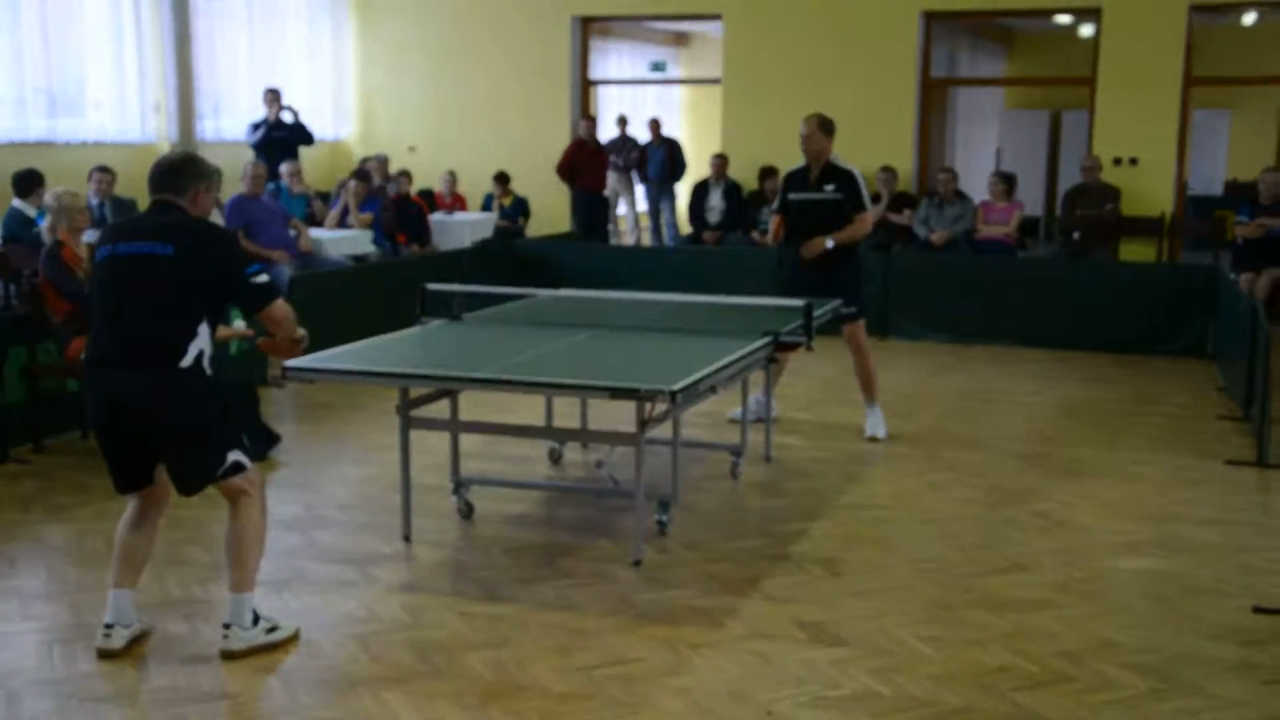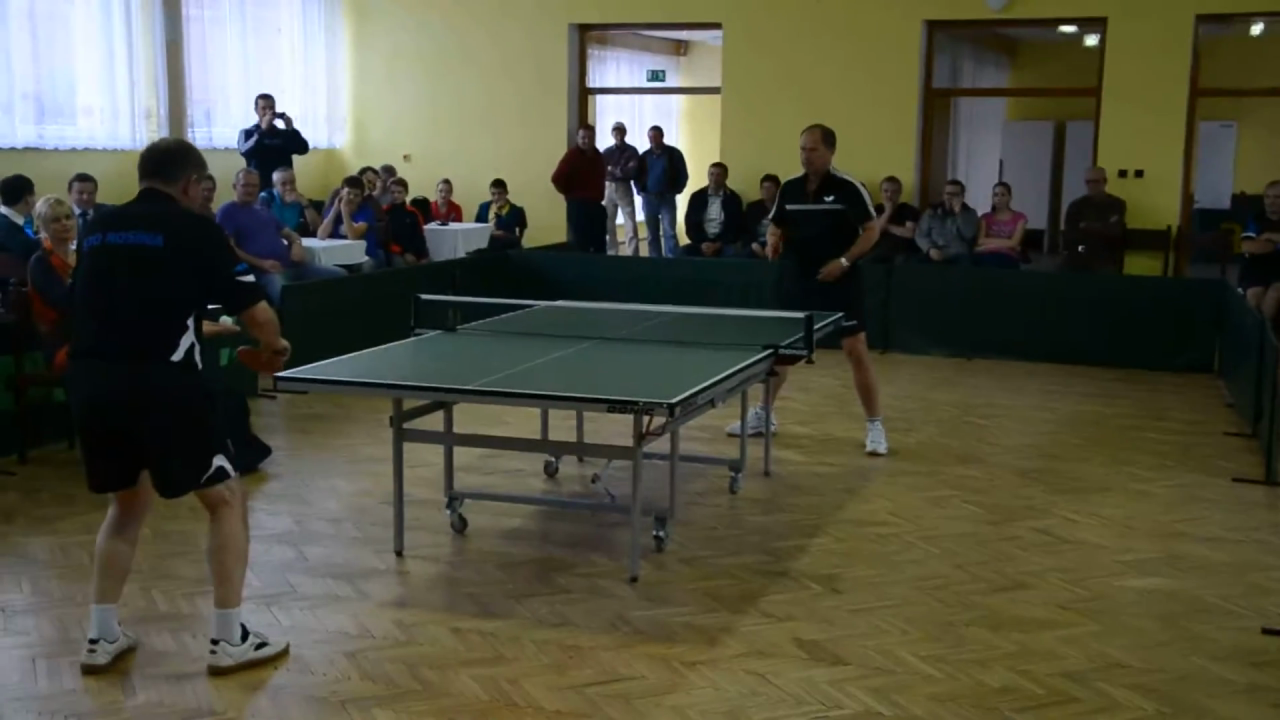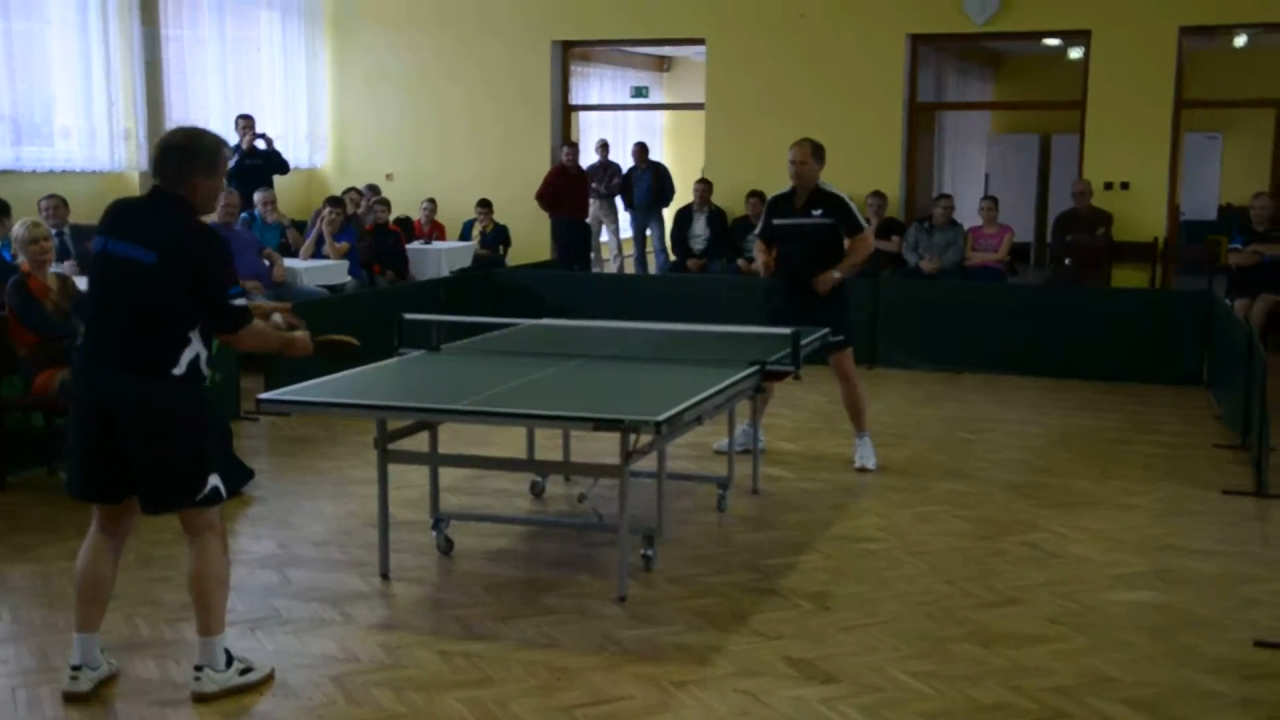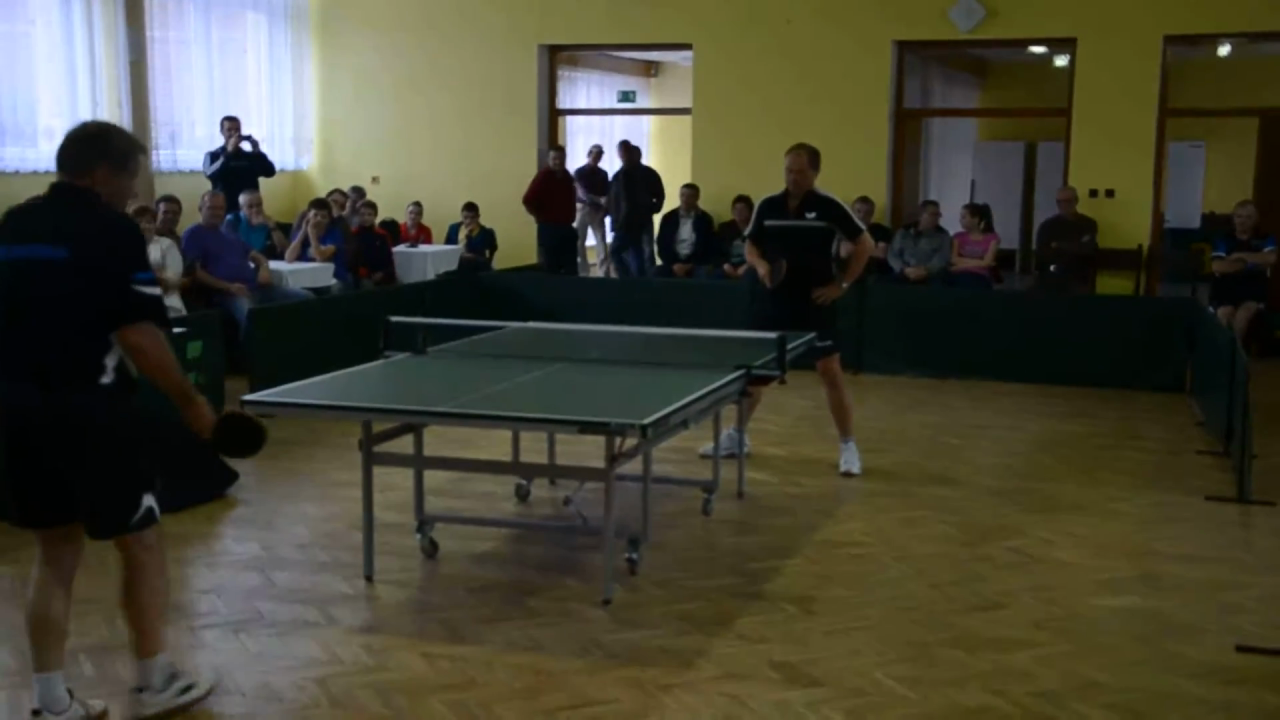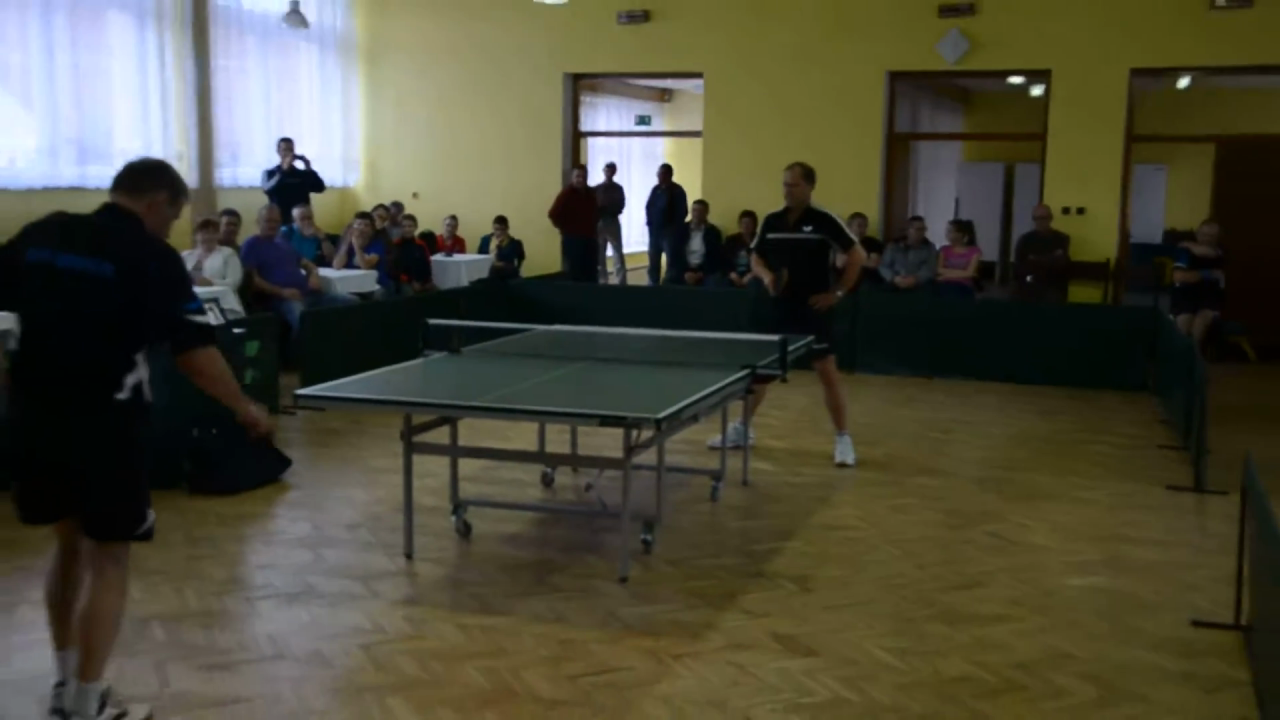
dt=1s
person 1, frame 1
left shoulder: (111, 240)
right shoulder: (206, 238)
right elbow: (277, 315)
right wrist: (289, 339)
left hip: (104, 388)
right hip: (170, 388)
left knee: (148, 495)
right knee: (247, 489)
left ankle: (117, 623)
right ankle: (241, 625)
person 1, frame 2
left shoulder: (97, 229)
right shoulder: (195, 229)
right elbow: (257, 314)
right wrist: (274, 345)
left hip: (90, 382)
right hip: (159, 383)
left knee: (127, 503)
right knee: (227, 500)
left ankle: (101, 637)
right ankle: (229, 640)
person 1, frame 3
left shoulder: (116, 218)
right shoulder: (199, 240)
right elbow: (240, 334)
left wrist: (251, 307)
right wrist: (289, 342)
left hip: (97, 387)
right hip: (161, 395)
left knee: (108, 523)
right knee: (205, 526)
left ankle: (84, 663)
right ankle: (213, 665)
person 1, frame 4
right shoulder: (112, 231)
right elbow: (140, 337)
right wrist: (190, 402)
right hip: (90, 409)
left knee: (55, 554)
right knee: (140, 542)
person 1, frame 5
left shoulder: (45, 234)
right shoulder: (151, 256)
right elbow: (196, 356)
right wrist: (245, 409)
right hip: (103, 419)
left knee: (70, 546)
right knee: (107, 559)
person 2, frame 1
left shoulder: (848, 177)
right shoulder: (791, 178)
left elbow: (864, 224)
right elbow: (780, 216)
left wrist: (828, 241)
right wrist: (776, 232)
left hip: (839, 272)
right hip: (798, 271)
left knee: (856, 340)
left ankle: (873, 411)
right ankle: (764, 400)
person 2, frame 2
left shoulder: (849, 188)
right shoulder: (789, 188)
left elbow: (872, 230)
right elbow: (776, 226)
left wrist: (844, 261)
right wrist: (773, 242)
left hip: (839, 285)
right hip: (797, 283)
left knee: (856, 352)
left ankle: (874, 426)
right ankle: (763, 414)
person 2, frame 3
left shoulder: (836, 203)
right shoulder: (776, 204)
left elbow: (865, 243)
right elbow: (762, 243)
left wrist: (836, 274)
right wrist: (762, 260)
left hip: (825, 300)
right hip: (783, 299)
left knee: (844, 369)
left ankle: (863, 441)
right ankle: (751, 431)
person 2, frame 4
left shoulder: (830, 207)
right shoulder: (767, 206)
left elbow: (864, 244)
right elbow: (751, 246)
left wrist: (841, 285)
right wrist: (760, 265)
left hip: (815, 303)
right hip: (773, 302)
left knee: (830, 373)
left ankle: (848, 446)
right ankle: (737, 435)
person 2, frame 5
left shoulder: (825, 221)
right shoulder: (771, 221)
left elbow: (856, 256)
right elbow: (756, 258)
left wrist: (837, 293)
right wrist: (765, 275)
left hip: (812, 309)
right hip: (777, 308)
left knee: (827, 373)
left ankle: (843, 440)
right ankle: (742, 429)
